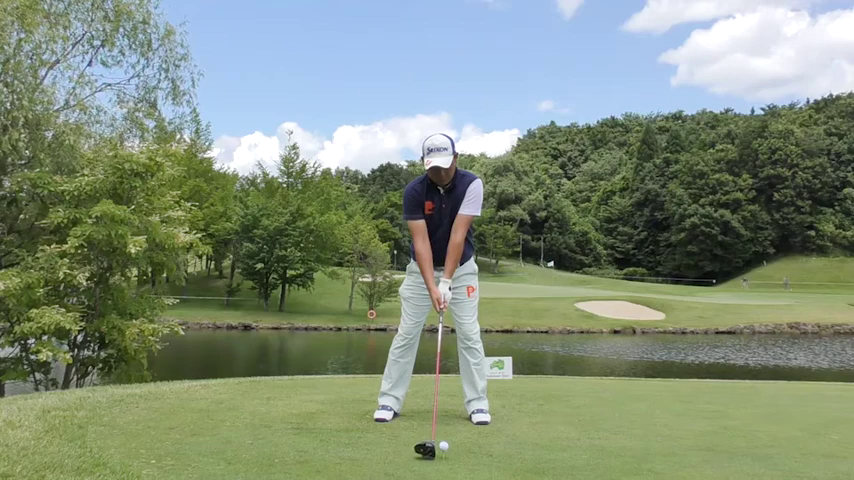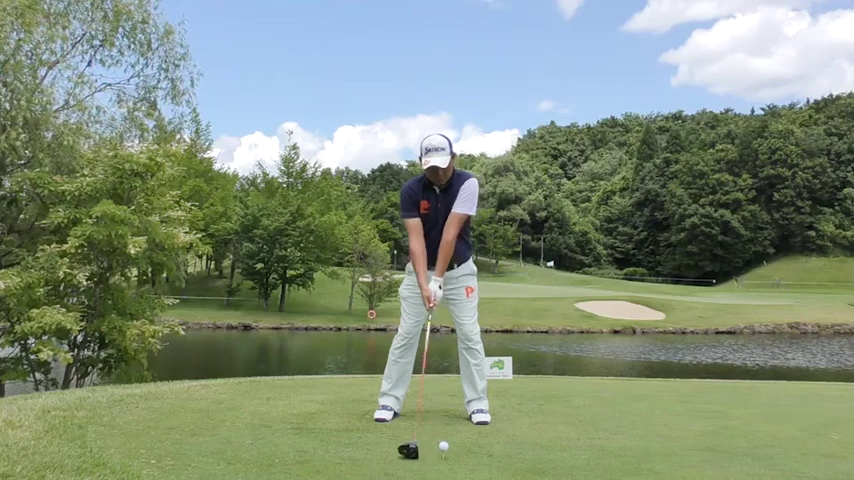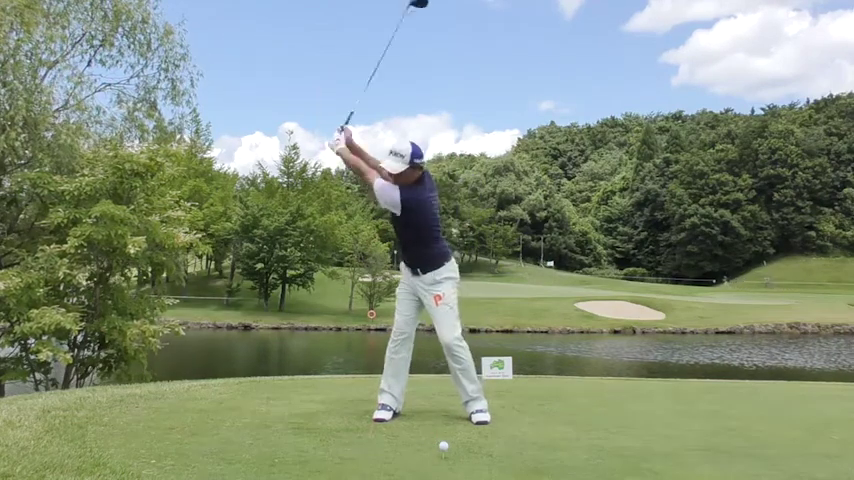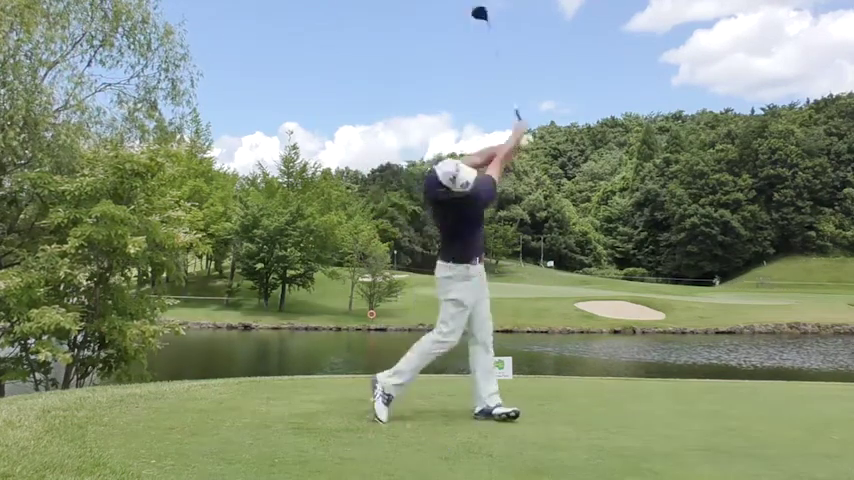
dt=0.7s
person 1, frame 1
left shoulder: (471, 184)
right shoulder: (414, 191)
left elbow: (458, 234)
right elbow: (421, 241)
left wrist: (447, 280)
right wrist: (431, 286)
left hip: (461, 269)
right hip: (421, 270)
left knee: (469, 334)
right knee: (407, 333)
left ankle: (477, 403)
right ankle: (389, 401)
person 1, frame 2
left shoulder: (467, 184)
right shoulder: (410, 190)
left elbow: (451, 233)
right elbow: (416, 239)
left wrist: (438, 279)
right wrist: (423, 283)
left hip: (459, 270)
right hip: (420, 269)
left knee: (469, 334)
right knee: (406, 334)
left ankle: (477, 403)
right ankle: (389, 401)
person 1, frame 3
left shoulder: (401, 196)
right shoulder: (420, 177)
left elbow: (366, 171)
right elbow: (377, 169)
left wrist: (340, 150)
right wrist: (349, 146)
left hip: (436, 276)
right hip: (411, 272)
left knee: (450, 338)
right knee: (400, 335)
left ankle: (475, 403)
right ankle: (389, 401)
person 1, frame 4
left shoulder: (435, 177)
right shoulder: (476, 195)
left elbow: (476, 159)
right elbow: (497, 165)
left wrist: (507, 143)
right wrist: (515, 137)
left hip: (472, 267)
right hip: (460, 271)
left knee: (482, 335)
right knee: (446, 335)
left ankle: (486, 402)
right ankle: (388, 383)
